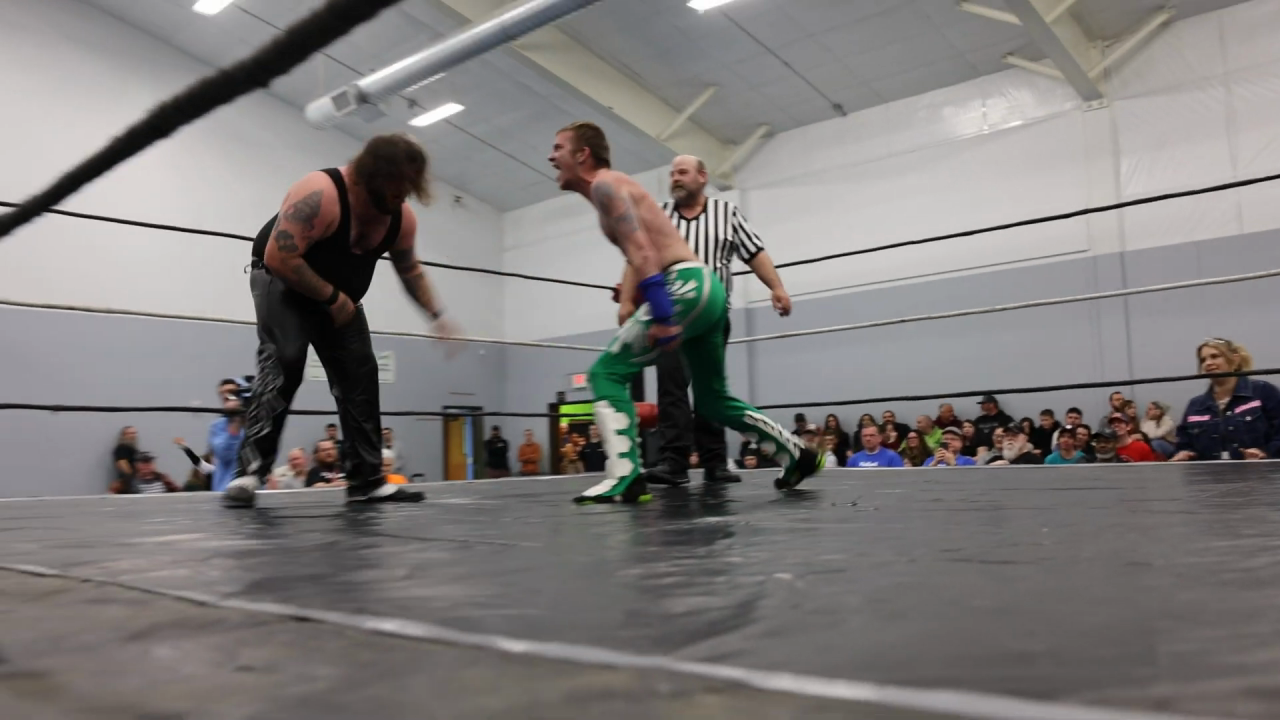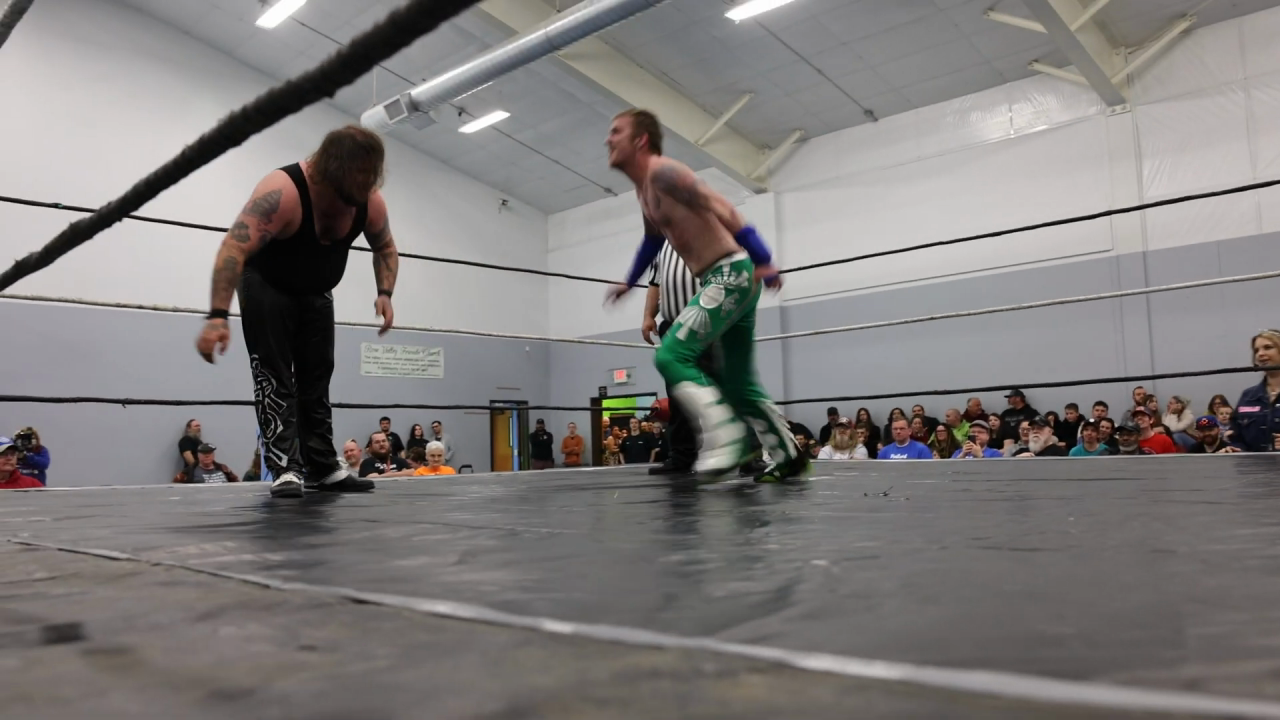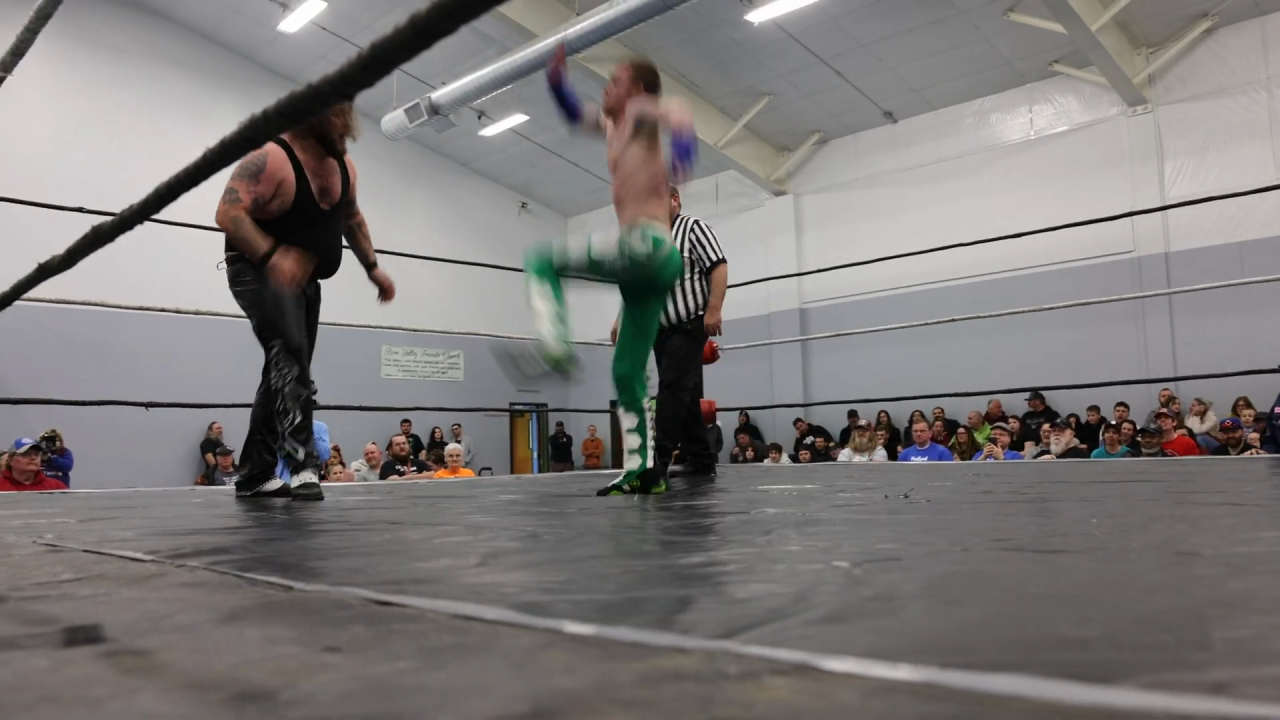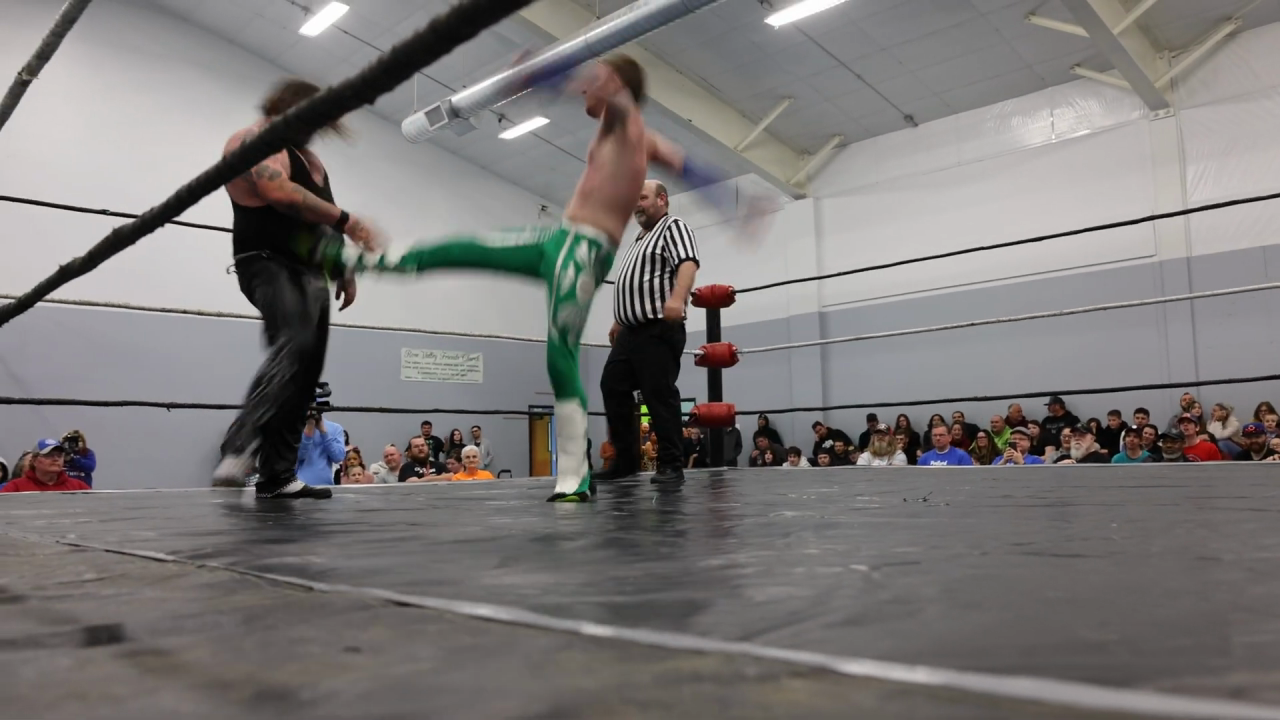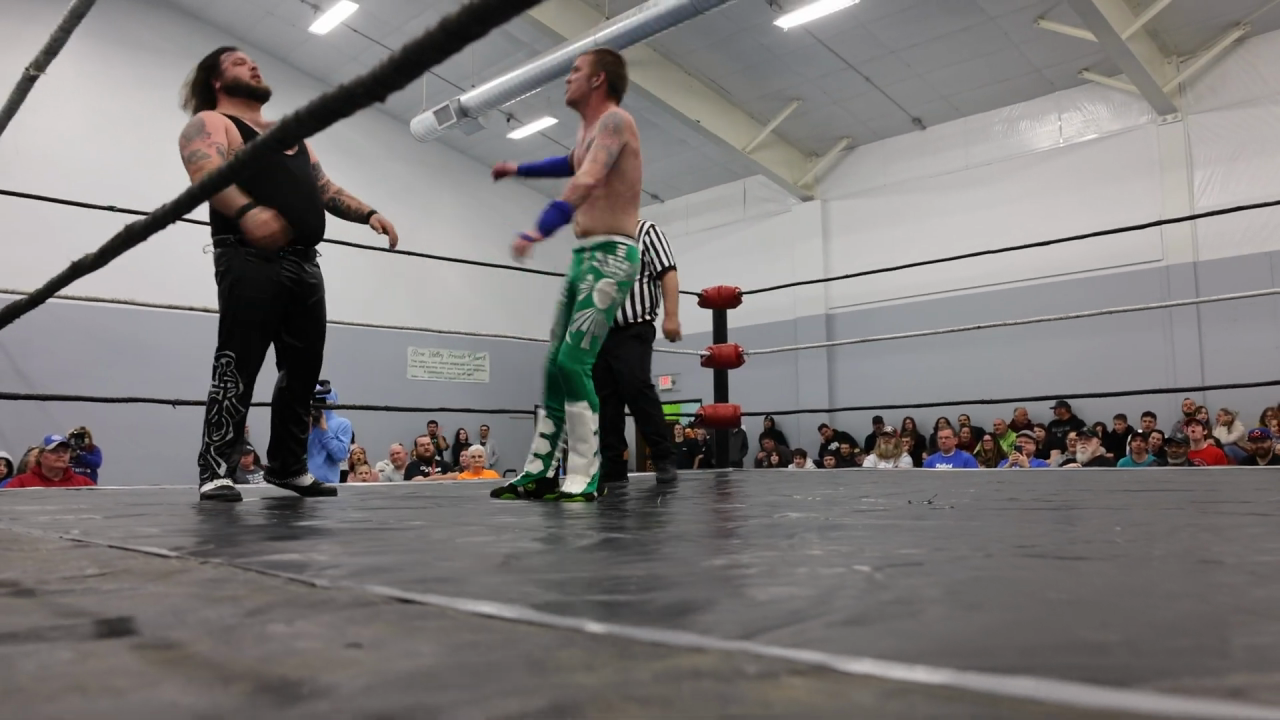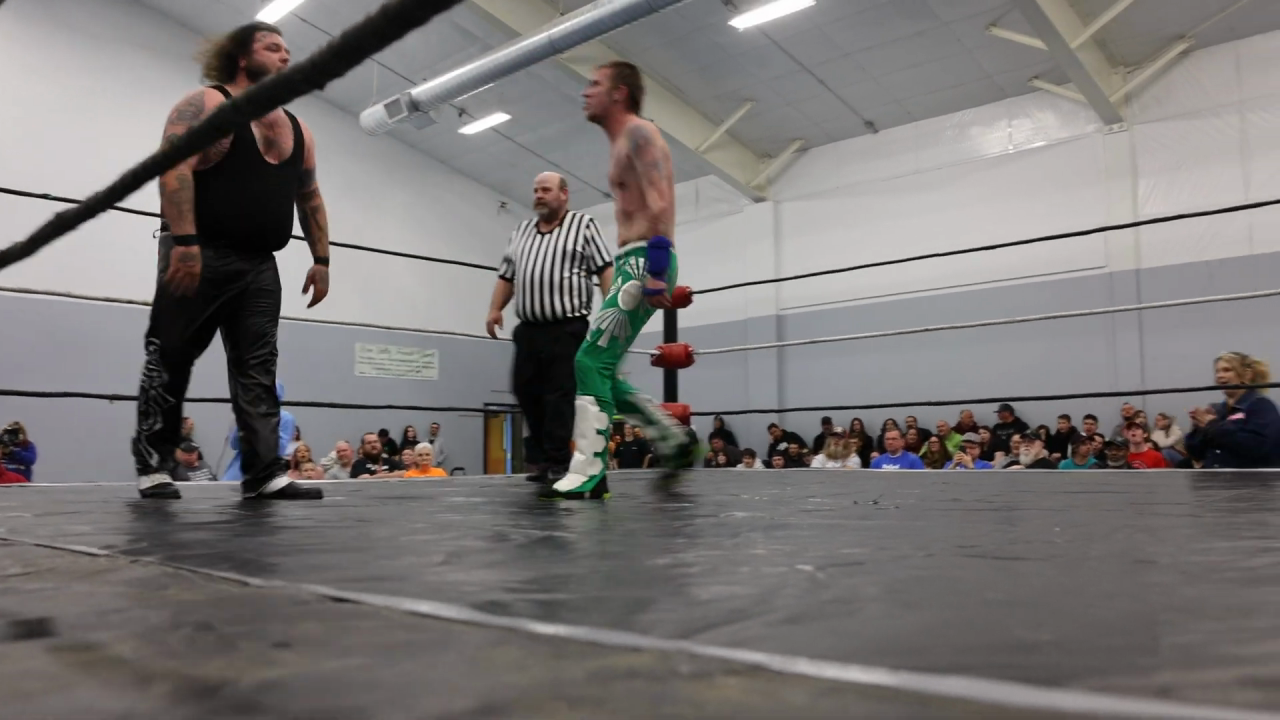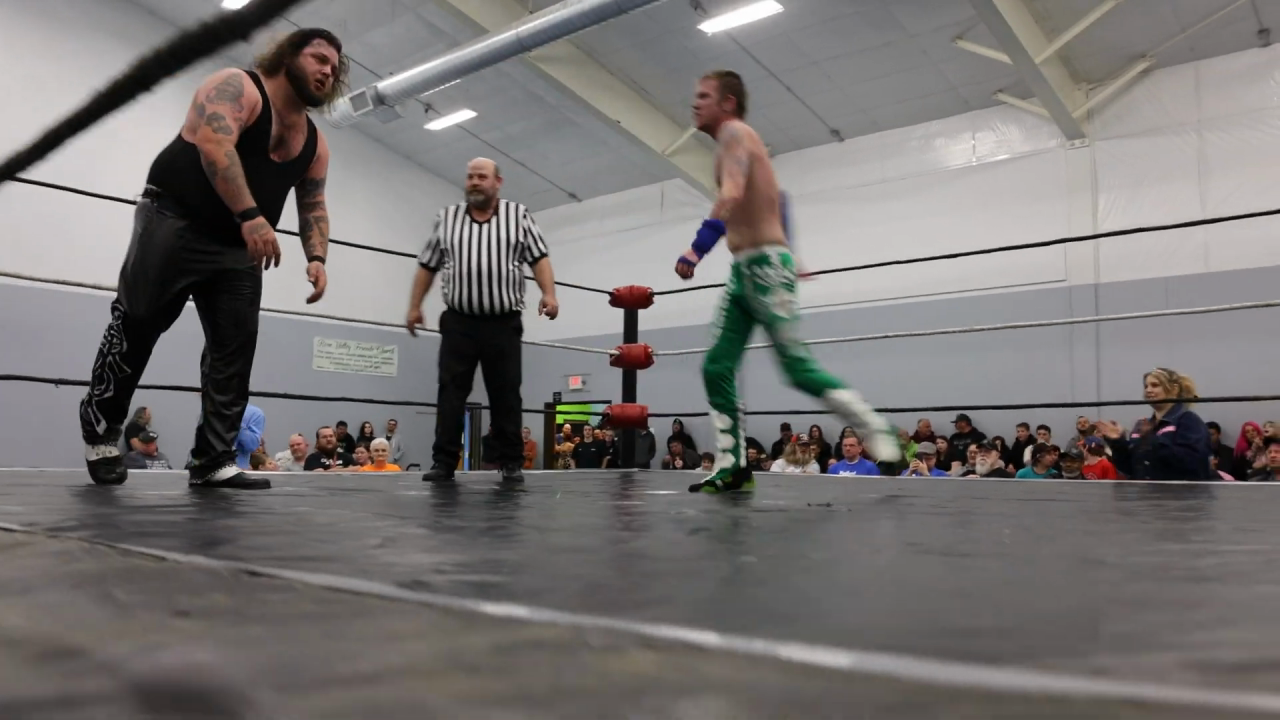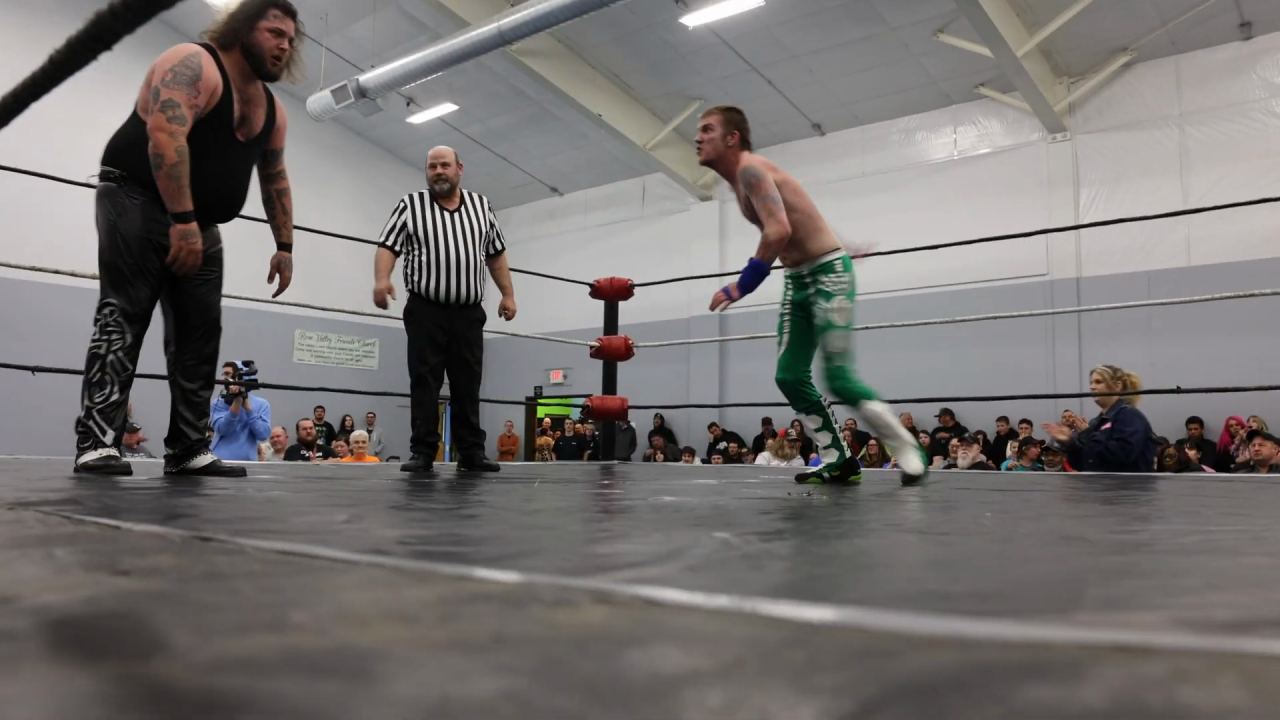
dt=0.5s
person 1, frame 1
left shoulder: (400, 216)
right shoulder: (320, 194)
left elbow: (410, 270)
right elbow: (278, 258)
left wrist: (437, 316)
right wrist: (332, 297)
left hip: (337, 296)
right hip: (279, 279)
left knee: (361, 375)
right knee: (284, 360)
left ankle: (367, 480)
right ankle: (250, 469)
person 1, frame 2
left shoulder: (369, 202)
right shoulder: (284, 191)
left elbow: (386, 248)
right elbow: (233, 249)
left wrist: (385, 294)
right wrist: (217, 317)
left hip: (315, 292)
right hip: (265, 282)
left knee: (317, 371)
right knee: (274, 373)
left ankle: (322, 466)
right ankle: (286, 469)
person 1, frame 3
left shoulder: (342, 166)
right shoulder: (270, 158)
left elbow: (351, 218)
right elbow: (228, 213)
left wrist: (373, 267)
right wrist: (271, 254)
left hip: (304, 280)
right hip: (262, 276)
left knee: (286, 374)
right knee: (289, 354)
left ankle: (255, 475)
right ankle: (301, 465)
person 1, frame 4
left shoulder: (302, 152)
right shoulder: (253, 140)
left elbow: (321, 217)
right elbow: (281, 193)
left wrist: (342, 274)
right wrist: (345, 220)
left hip: (306, 272)
right hip: (269, 267)
left knee: (304, 376)
right knee: (293, 343)
left ankle: (276, 478)
right ankle: (239, 451)
person 1, frame 5
right shoulder: (208, 125)
left elbow: (325, 188)
right elbow: (207, 174)
left wrist: (368, 213)
right wrist: (247, 212)
left hip: (304, 263)
right hip: (251, 261)
left knee: (303, 369)
right knee: (238, 364)
left ankle: (288, 465)
right ankle: (214, 472)
person 1, frame 6
left shoulder: (296, 130)
right shoulder: (210, 107)
left elbow: (309, 197)
right elbow: (174, 169)
left wrist: (321, 260)
right wrist: (184, 242)
left hip: (258, 263)
right hip: (199, 254)
left knee: (258, 364)
right knee: (172, 355)
left ankle: (264, 473)
right ankle: (152, 466)
person 1, frame 7
left shoulder: (314, 142)
right shoulder: (236, 87)
left elbow: (314, 208)
right elbow: (214, 144)
left wrist: (316, 259)
right wrist: (251, 217)
left hip: (238, 247)
right hip: (173, 220)
left knee: (235, 348)
right knee: (138, 322)
left ankle: (214, 459)
right ankle: (99, 428)
person 1, frame 8
left shoulder: (271, 110)
right shoulder: (193, 65)
left elbow: (275, 180)
right elbow: (165, 135)
left wrist: (284, 244)
right wrist: (182, 220)
left hip: (198, 224)
right hip: (136, 200)
left knee: (199, 332)
right knee: (126, 312)
left ankle: (188, 448)
right ankle: (97, 441)
person 2, frame 1
left shoulder: (604, 184)
right shoulder: (613, 191)
left elbow: (640, 249)
left wrist: (661, 318)
left hip: (685, 287)
right hip: (704, 289)
left knee: (606, 373)
right knee: (713, 402)
left ankle: (623, 478)
right ankle: (796, 454)
person 2, frame 2
left shoulder: (662, 170)
right shoulder: (648, 182)
left elbow: (719, 206)
right elbow: (654, 238)
left wrist: (761, 258)
right wrist: (629, 280)
left hip: (730, 274)
right hip: (720, 278)
left knee: (672, 358)
right knee: (741, 386)
left ankle: (725, 448)
right ankle: (786, 455)
person 2, frame 3
left shoulder: (640, 110)
right shoulder: (613, 124)
left elbow: (678, 113)
right elbow: (577, 115)
left wrist: (682, 151)
right wrist: (557, 78)
left hip: (644, 246)
right hip: (658, 260)
left knee: (541, 263)
right knee: (627, 372)
left ankle: (554, 347)
right ankle: (641, 469)
person 2, frame 4
left shoulder: (622, 115)
right shoulder: (644, 139)
left elbow: (602, 81)
right elbow: (692, 171)
left wrist: (564, 75)
left hip: (579, 248)
right hip: (561, 240)
left knee: (561, 362)
right knee: (462, 249)
left ankle: (575, 478)
right ankle: (357, 262)
person 2, frame 5
left shoulder: (615, 120)
right shoulder: (588, 130)
left elbow: (586, 182)
left wrist: (537, 229)
right wrist: (519, 168)
left hip: (611, 258)
right hip: (585, 260)
left knee: (572, 363)
right knee: (556, 369)
left ankle: (584, 478)
right ankle: (537, 473)
person 2, frame 6
left shoulder: (639, 132)
right shoulder: (621, 143)
left elbow: (661, 205)
left wrist: (657, 272)
left hip: (644, 265)
right hip: (634, 266)
left knee: (591, 362)
right knee: (603, 371)
left ankle: (588, 474)
right ankle: (672, 444)
person 2, frame 7
left shoulder: (733, 132)
right shoulder: (734, 141)
left elbow: (732, 196)
right elbow: (776, 198)
left wrist: (696, 249)
left hip: (766, 266)
right hip: (745, 270)
left knee: (799, 369)
right knee: (716, 368)
left ankle: (879, 437)
right ankle: (730, 466)
person 2, frame 8
left shoulder: (750, 168)
right shoulder: (741, 179)
left elbow: (779, 230)
left wrist: (739, 286)
right wrist: (838, 240)
left hip: (829, 276)
right hip: (799, 280)
left knee: (838, 378)
right knee: (789, 376)
left ankle: (907, 451)
right ankle: (837, 457)
person 3, frame 1
left shoulder: (727, 213)
left elbow: (755, 254)
left wrist: (777, 288)
right wrist: (627, 301)
right knee: (670, 382)
left ankle: (715, 463)
right ankle: (674, 460)
person 3, frame 2
left shoulder: (721, 223)
right shoulder: (668, 235)
left elbow: (744, 265)
right elbow: (657, 281)
left wrist: (744, 304)
right wrist: (649, 315)
left hip: (713, 323)
right hip: (675, 327)
left knee: (729, 387)
right knee: (678, 391)
left ankle: (748, 453)
right ankle: (681, 455)
person 3, frame 3
left shoulder: (692, 228)
right shoulder: (646, 240)
left elbow: (717, 267)
right elbow: (635, 285)
left wrist: (713, 310)
right wrist: (621, 319)
left hip: (687, 326)
right hip: (661, 329)
left knee: (675, 389)
right knee: (682, 394)
left ankle: (660, 458)
right ankle: (701, 460)
person 3, frame 4
left shoulder: (673, 227)
right shoulder: (639, 238)
left elbow: (687, 264)
left wrist: (677, 298)
right wrist: (618, 321)
left hip: (660, 329)
right hip: (632, 330)
left knee: (660, 394)
right knee: (613, 386)
left ankle: (671, 463)
right ankle: (624, 458)
person 3, frame 5
left shoulder: (646, 231)
left elbow: (669, 273)
left wrist: (670, 315)
left hip: (632, 331)
right hip: (601, 335)
left knee: (638, 390)
right knee: (606, 399)
left ankle: (664, 458)
right ankle: (611, 467)
person 3, frame 6
left shoulder: (584, 225)
right shoulder: (521, 232)
left elbow: (606, 270)
right elbow: (507, 277)
right wrist: (495, 308)
left hip: (568, 327)
right hip: (529, 329)
left knee: (558, 395)
right knee: (525, 390)
left ankle: (557, 463)
right ankle: (543, 458)
person 3, frame 7
left shoulder: (518, 215)
right shoulder: (447, 218)
left elbow: (539, 259)
right elbow: (427, 265)
left wrist: (549, 294)
right wrist: (415, 305)
left hip: (504, 323)
right hip: (458, 322)
left knee: (506, 392)
right knee: (451, 390)
left ankle: (511, 462)
right ankle: (444, 462)
person 3, frame 8
left shoulder: (481, 206)
right shoulder: (410, 205)
left elbow: (496, 255)
right elbow: (387, 246)
left wrist: (508, 294)
right wrist: (382, 279)
left hip: (468, 312)
right hip: (425, 311)
left knee: (468, 383)
right knee: (424, 380)
left ankle: (471, 452)
right ankle: (422, 452)
